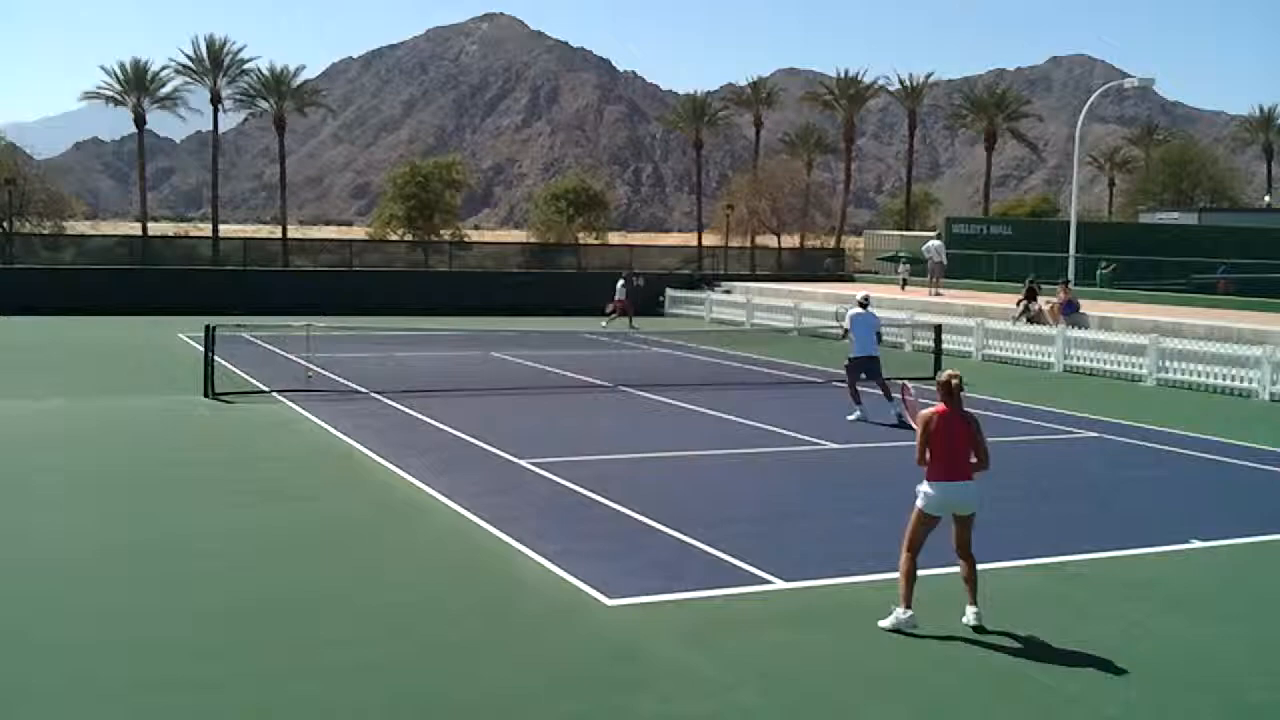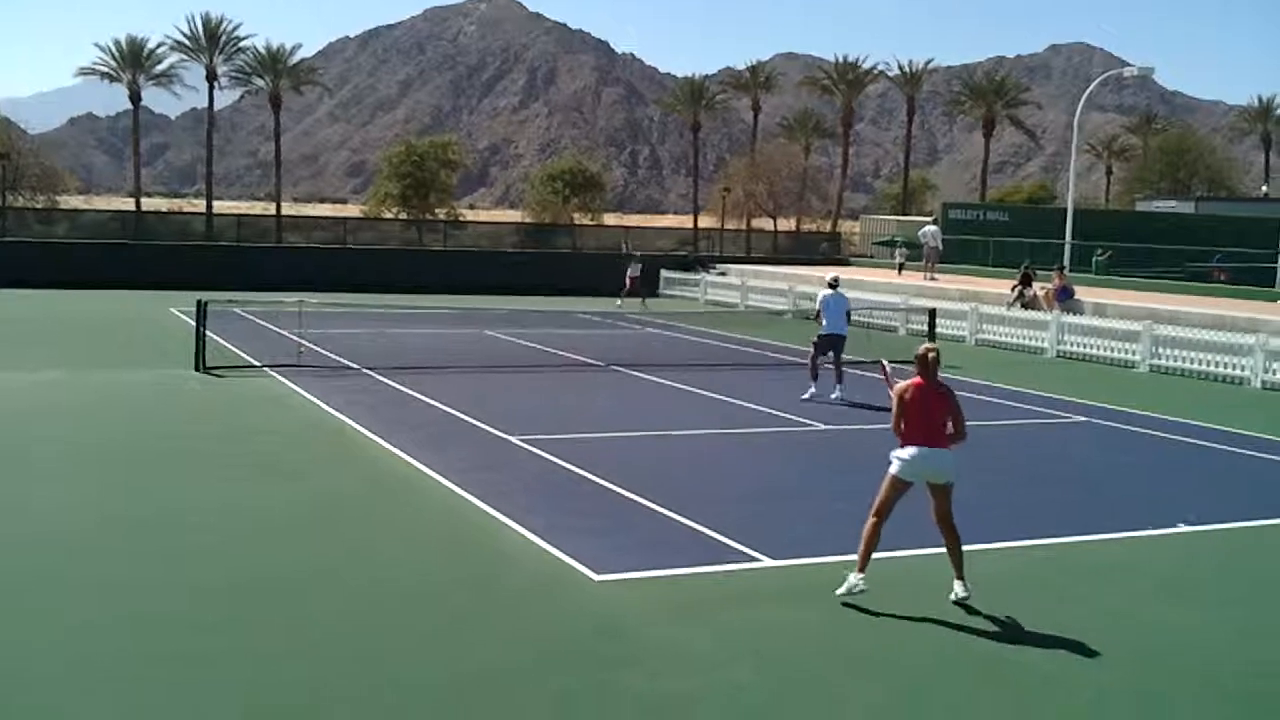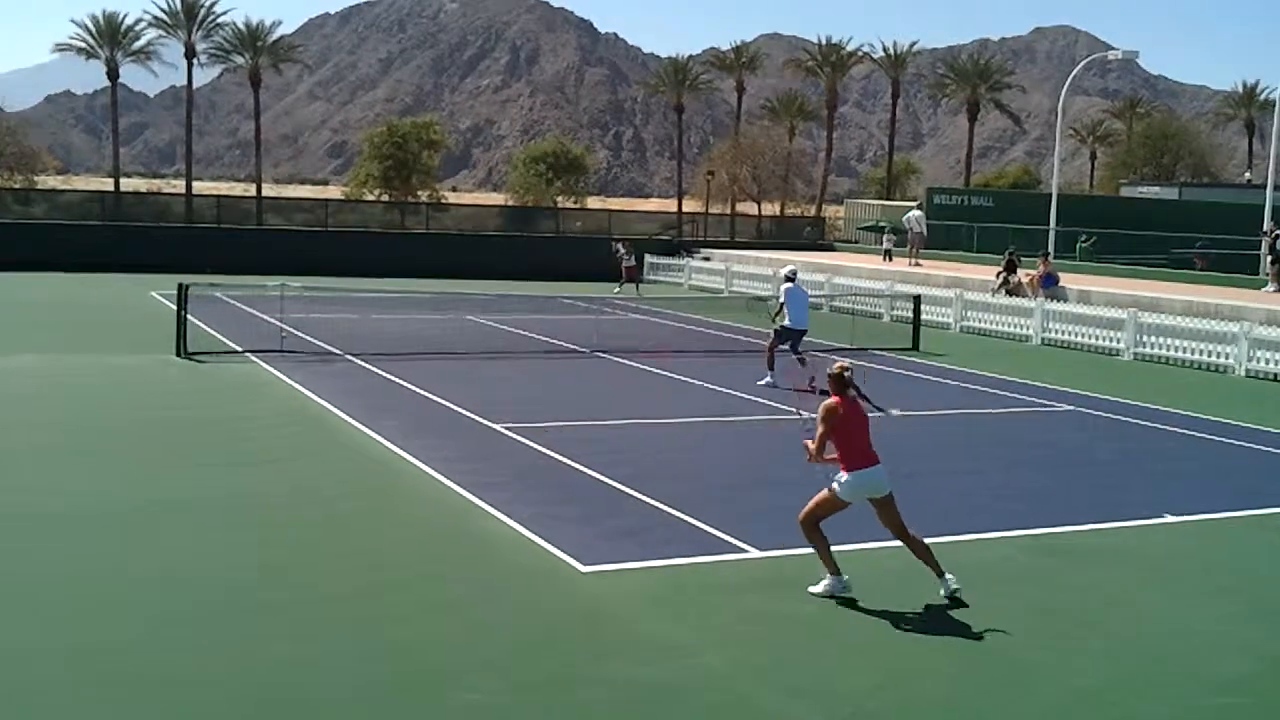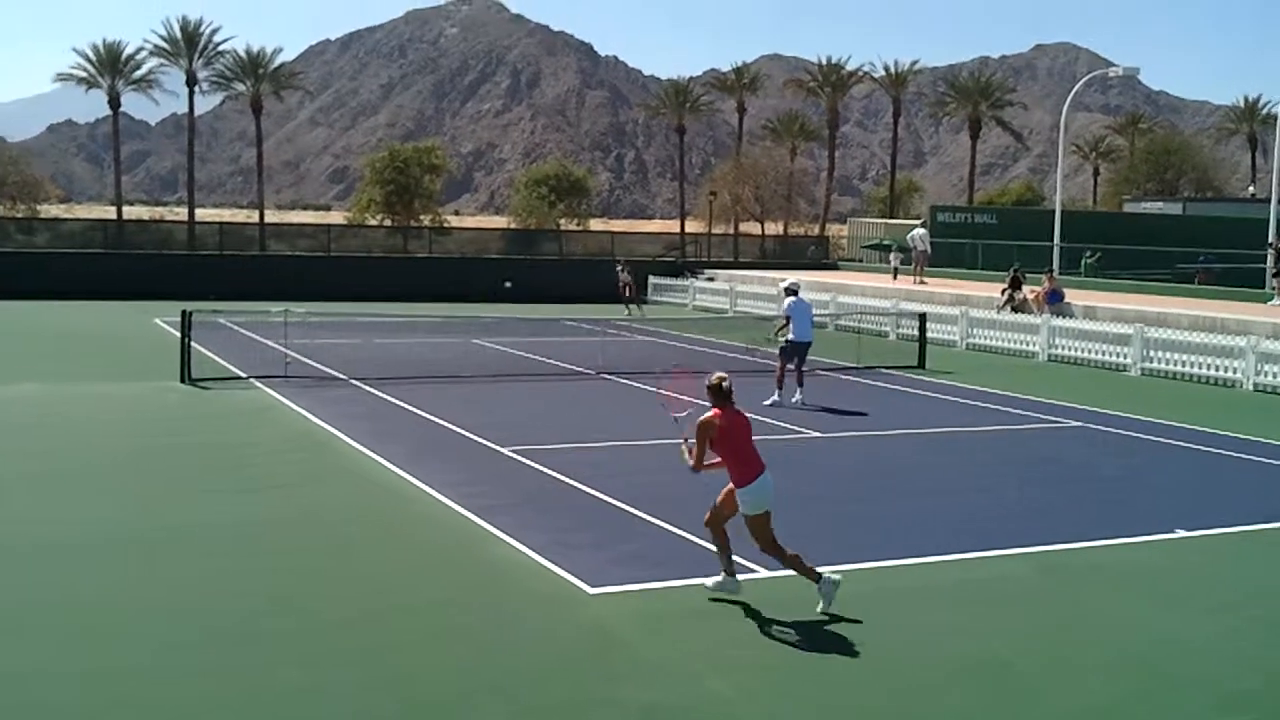
dt=0.3s
person 1, frame 1
left shoulder: (927, 416)
right shoulder: (970, 420)
left elbow: (920, 460)
right elbow: (983, 463)
left hip: (936, 490)
right hip: (966, 490)
left knee: (910, 550)
right knee: (964, 551)
left ankle: (904, 611)
right ankle: (973, 608)
person 1, frame 2
left shoulder: (903, 389)
right shoulder: (947, 392)
left elbow: (896, 429)
right elbow: (960, 434)
left hip: (911, 456)
right hip: (941, 459)
left knee: (877, 516)
right knee: (946, 523)
left ankle: (858, 576)
right ankle: (960, 583)
person 1, frame 3
left shoulder: (829, 408)
right shoulder: (857, 405)
left elbow: (815, 456)
left wrist: (811, 446)
right wrist: (829, 458)
left hip: (854, 479)
right hip: (876, 473)
left knee: (807, 521)
right knee: (900, 532)
left ankle: (835, 578)
right ankle: (945, 578)
person 1, frame 4
left shoulder: (706, 422)
right shoulder: (740, 416)
left elbow: (695, 466)
left wrist: (686, 450)
right wrist: (708, 463)
left hip: (750, 490)
right hip: (759, 480)
left knee: (769, 546)
right knee: (712, 522)
left ankle: (821, 581)
right ankle: (729, 578)
